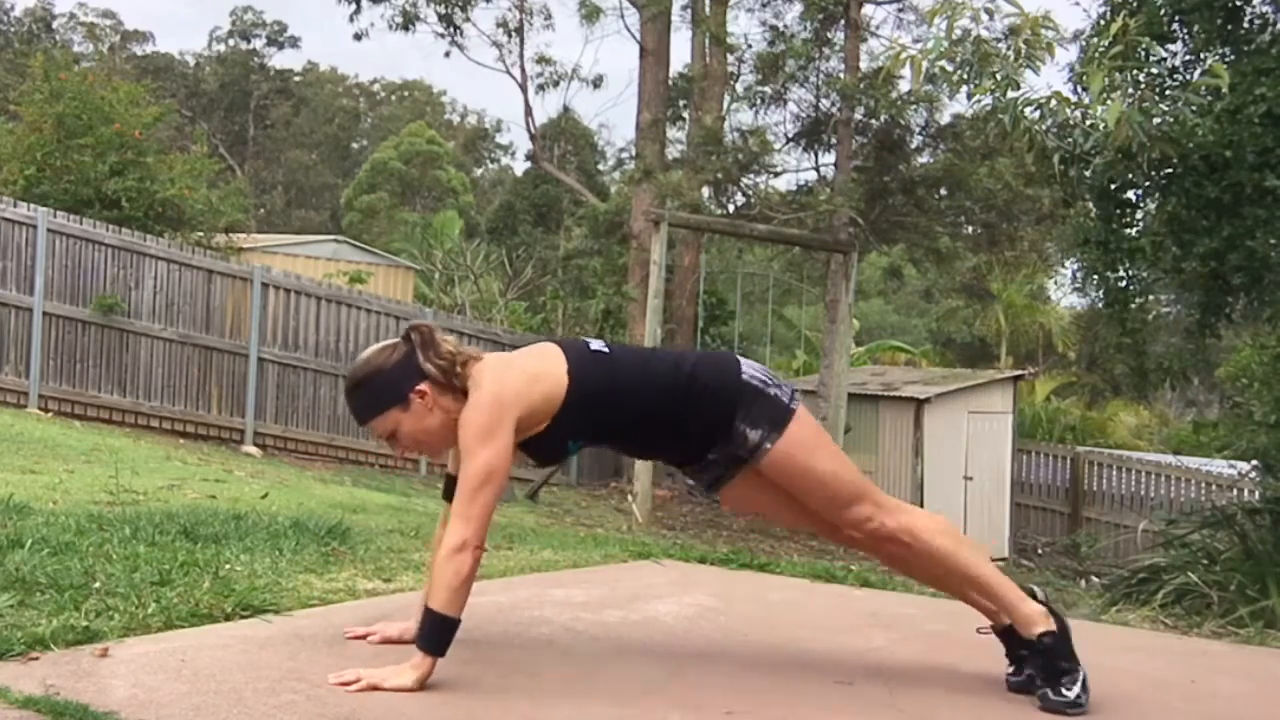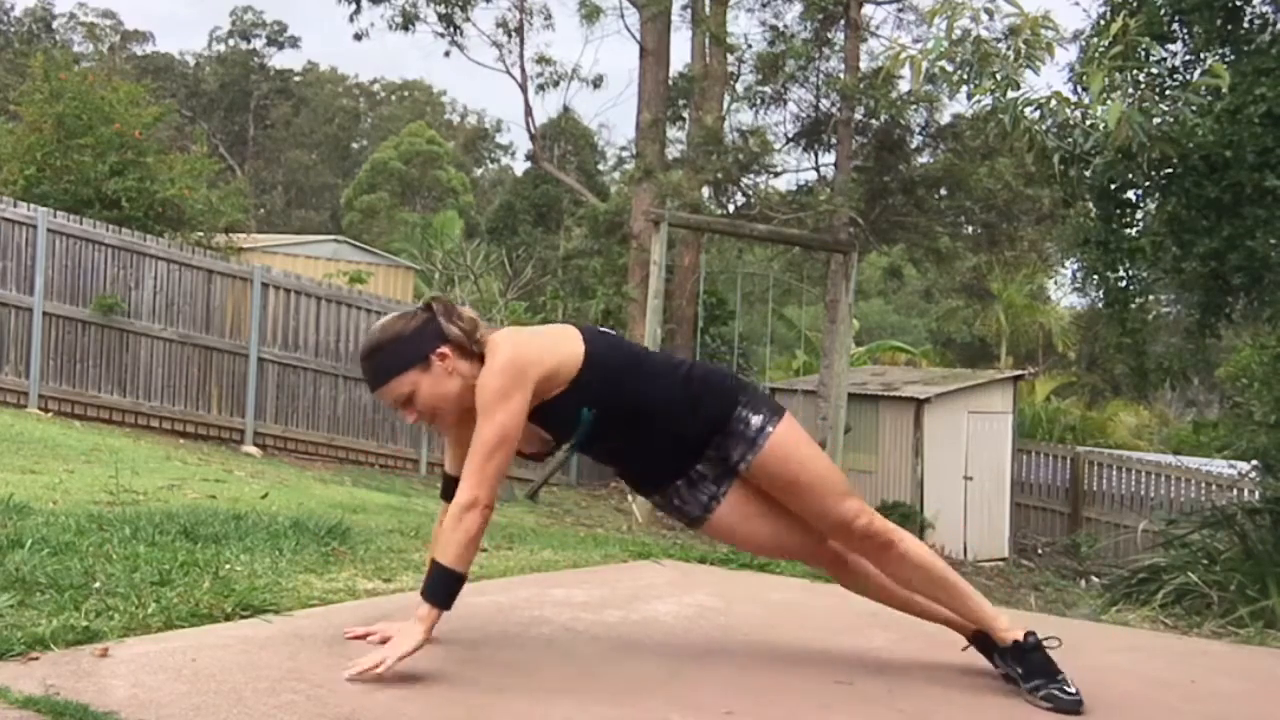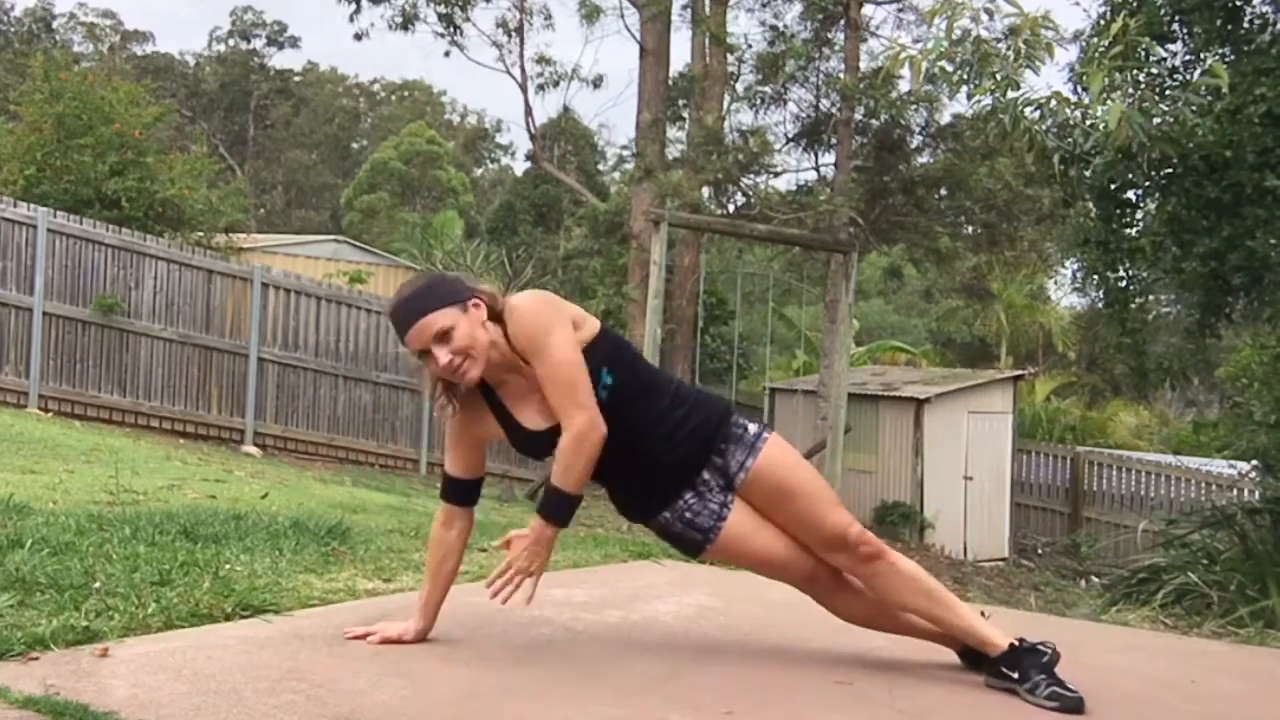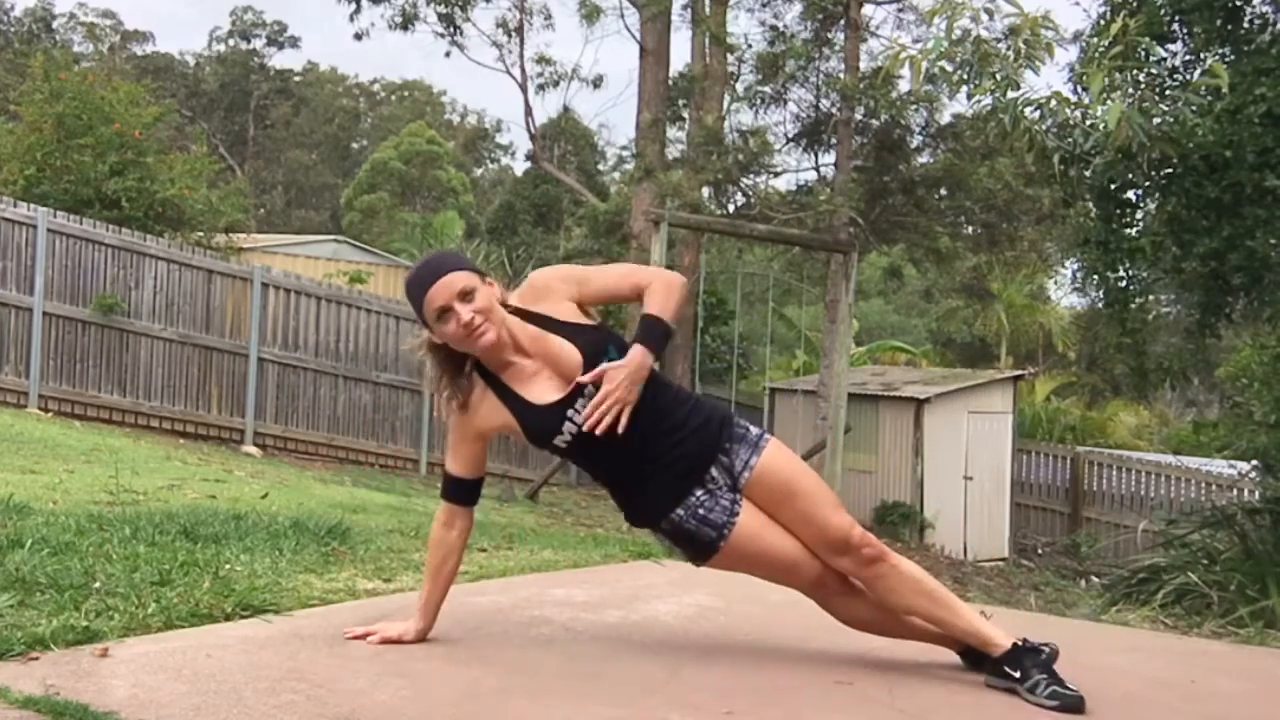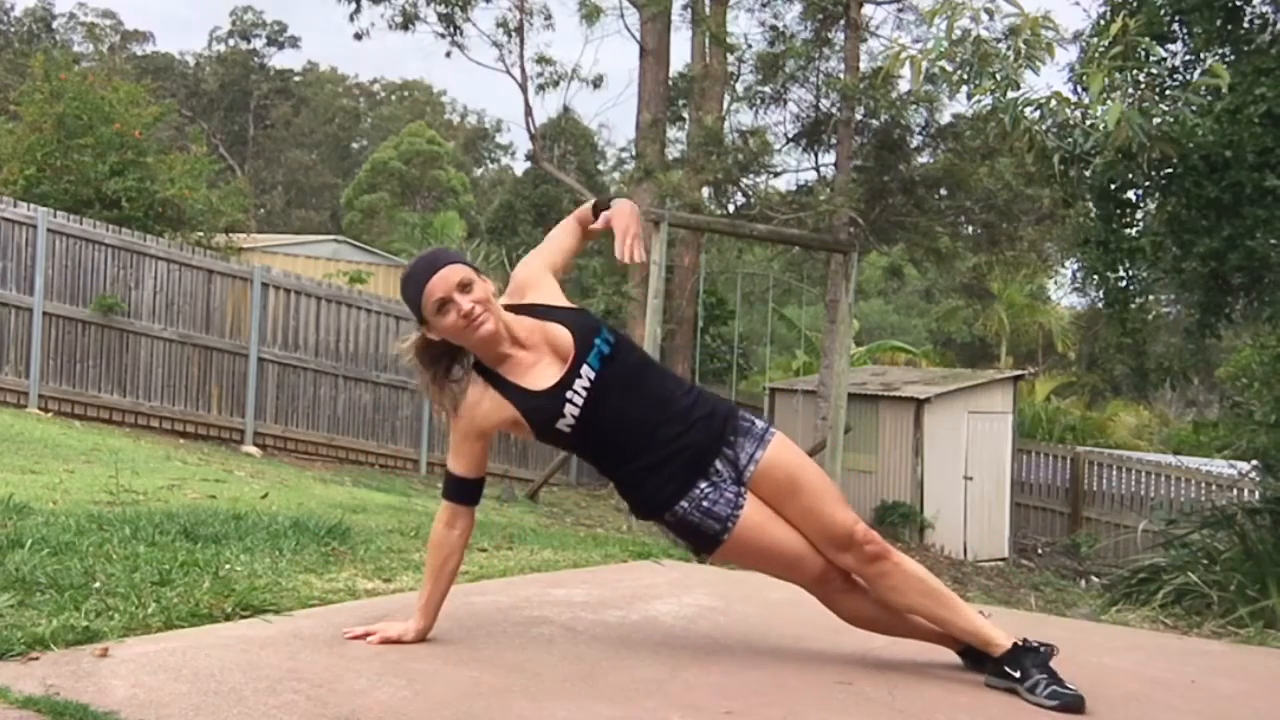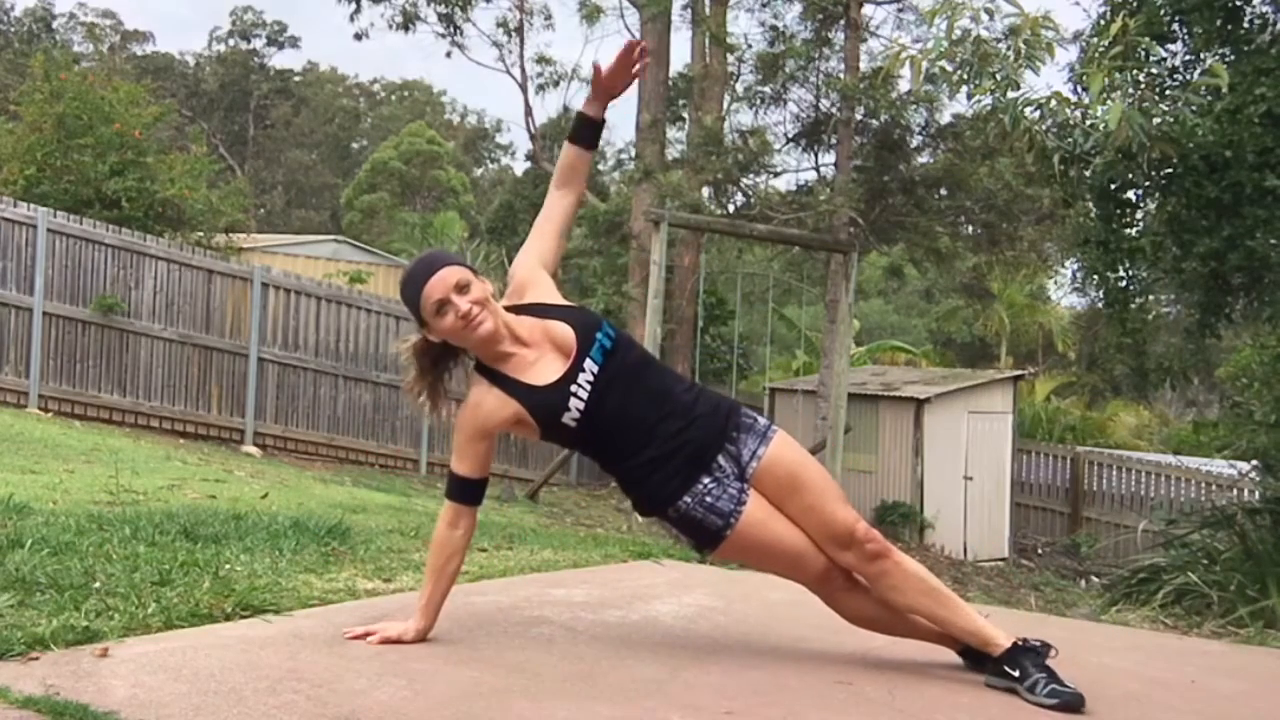
dt=0.2s
person 1, frame 1
left shoulder: (491, 397)
right shoulder: (467, 401)
left elbow: (465, 542)
right elbow: (456, 518)
right wrist: (421, 624)
left hip: (729, 400)
right hip: (694, 444)
left knee: (874, 518)
right knee: (844, 531)
left ankle: (1037, 627)
right ankle: (1015, 626)
person 1, frame 2
left shoulder: (506, 358)
right shoulder: (466, 408)
left elbow: (479, 502)
right elbow: (457, 506)
left wrist: (427, 617)
right wrist: (420, 617)
left hip: (721, 414)
right hip: (671, 474)
left knee: (857, 529)
right knee: (828, 557)
left ankle: (1010, 639)
right ankle: (987, 639)
person 1, frame 3
left shoulder: (530, 313)
right shoulder: (472, 413)
left elbow: (586, 430)
right elbow: (453, 514)
left wrist: (542, 530)
right wrist: (422, 619)
left hip: (714, 436)
right hip: (666, 497)
left knee: (850, 545)
right knee: (824, 581)
left ankle: (1003, 648)
right ankle: (985, 652)
person 1, frame 4
left shoulder: (541, 292)
right shoulder: (480, 412)
left elbow: (667, 284)
right elbow: (454, 515)
left wrist: (638, 355)
right wrist: (420, 621)
left hip: (718, 437)
right hip: (674, 499)
left knee: (854, 548)
right knee: (827, 584)
left ankle: (1005, 649)
right ankle: (981, 651)
person 1, frame 5
left shoulder: (526, 290)
right shoulder: (483, 415)
left elbow: (577, 222)
right elbow: (456, 516)
left wrist: (620, 208)
right wrist: (420, 619)
left hip: (721, 431)
right hip: (679, 491)
left knee: (859, 545)
right knee: (833, 582)
left ankle: (1005, 649)
right ankle: (979, 648)
person 1, frame 6
left shoulder: (527, 284)
right shoulder: (487, 408)
left elbow: (564, 191)
right elbow: (458, 516)
left wrist: (598, 97)
right wrist: (421, 621)
left hip: (725, 428)
right hip: (684, 488)
left knee: (859, 544)
right knee: (832, 579)
left ankle: (1003, 649)
right ankle: (980, 649)
